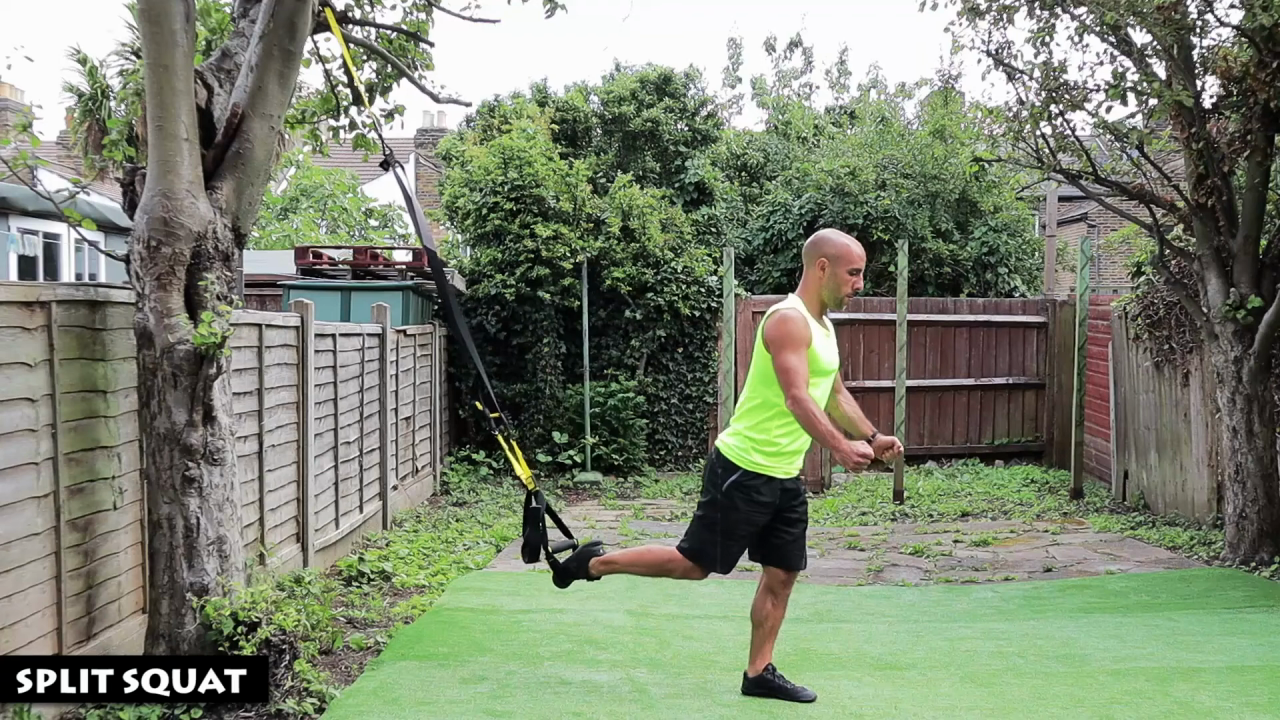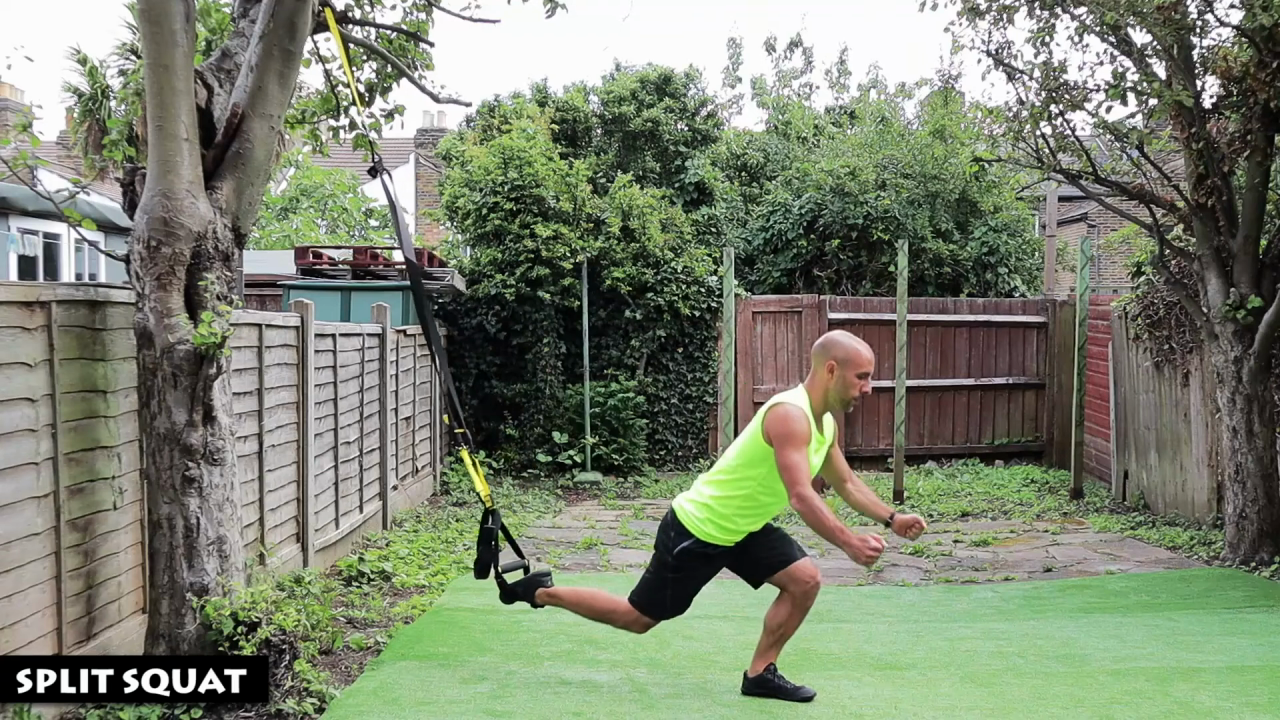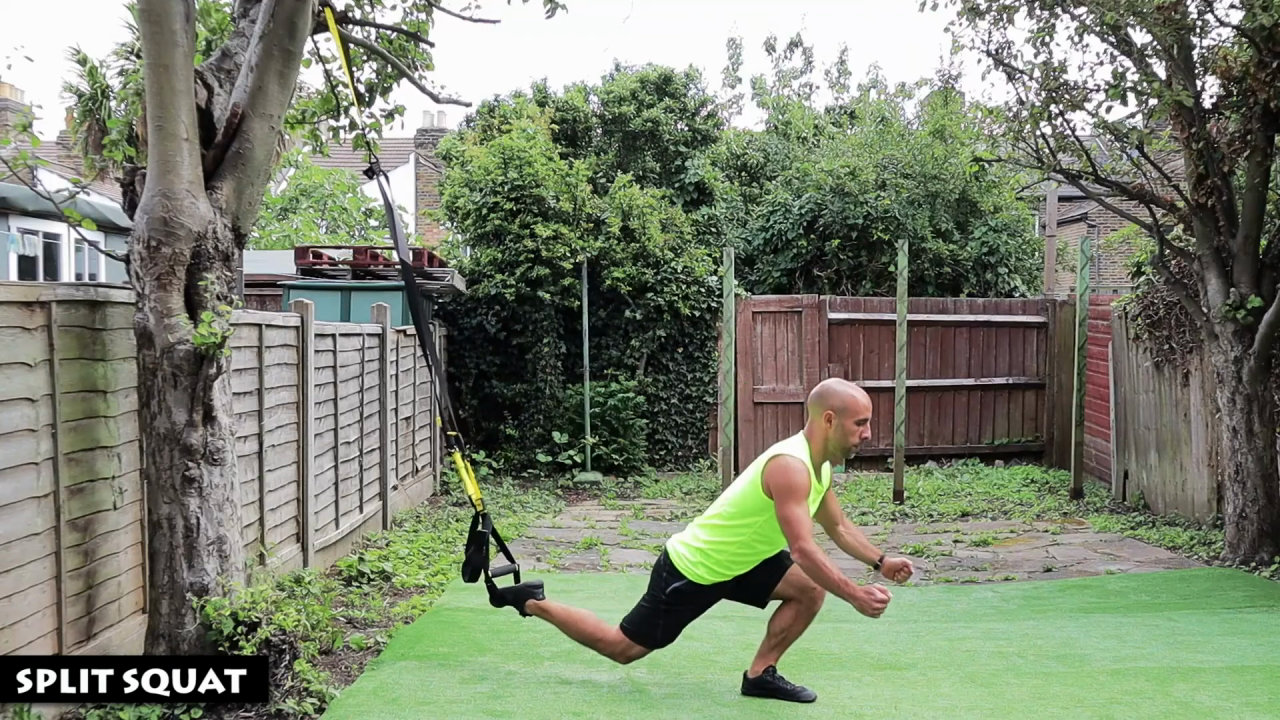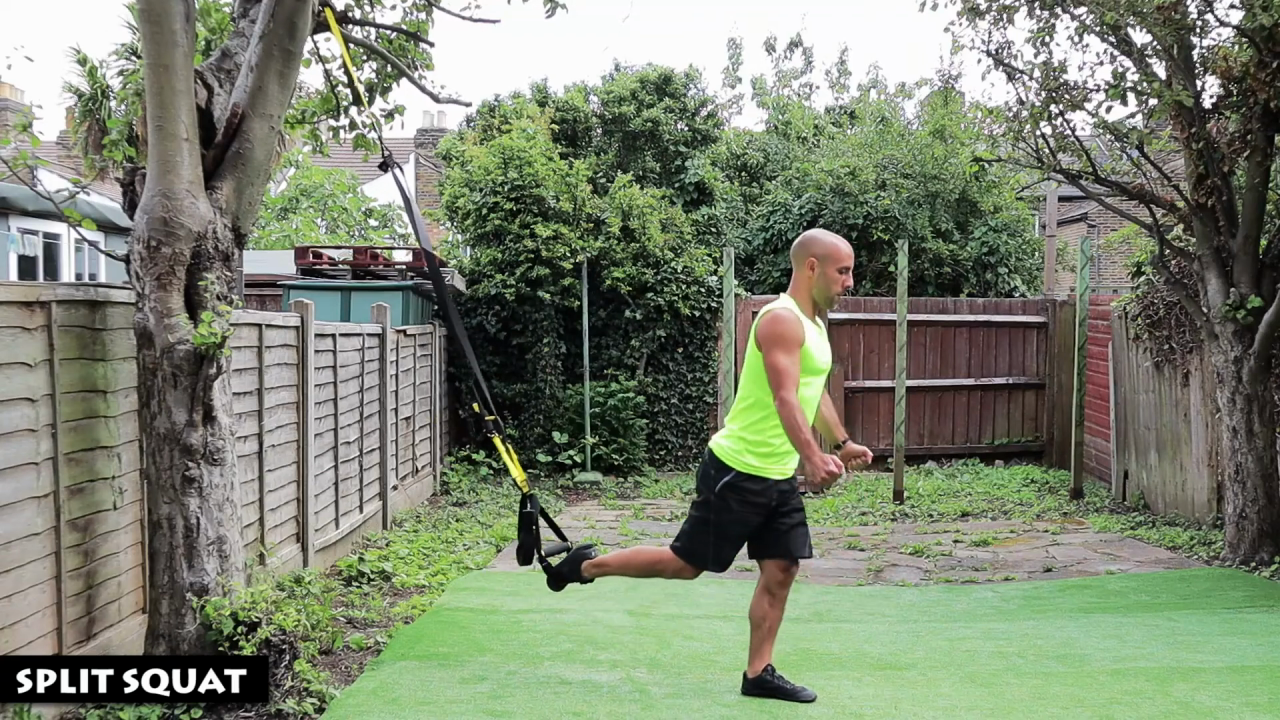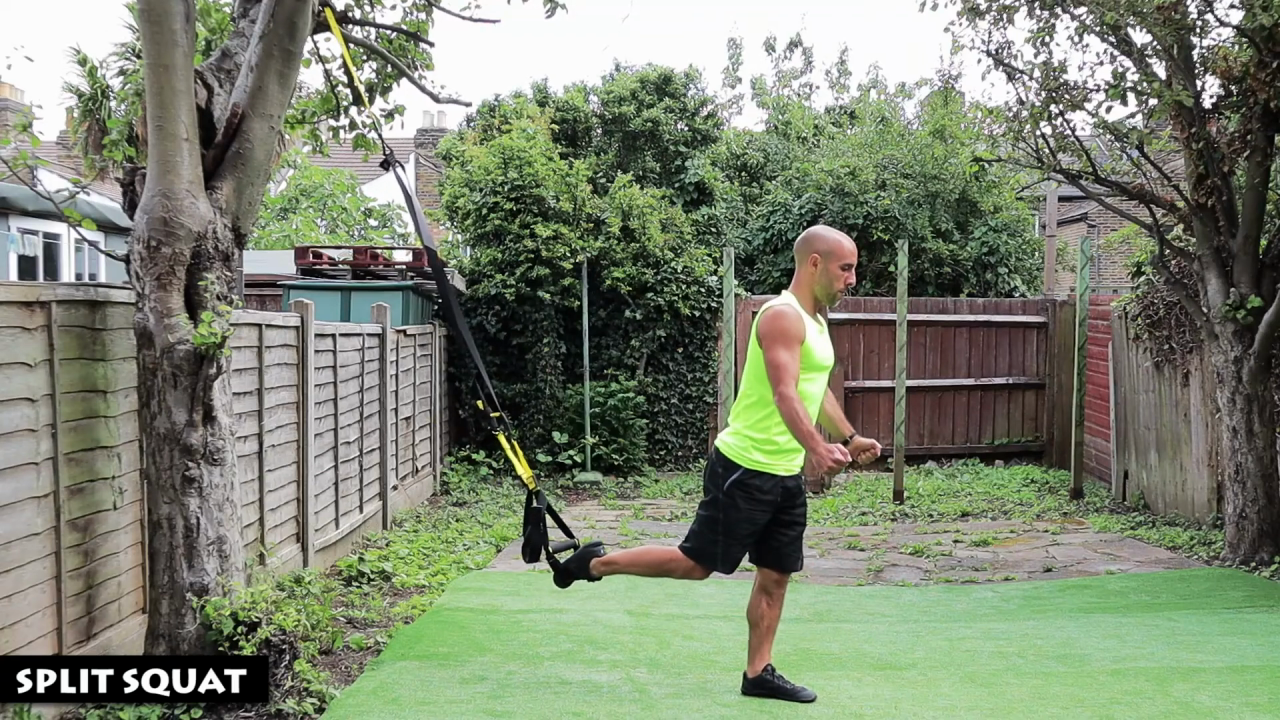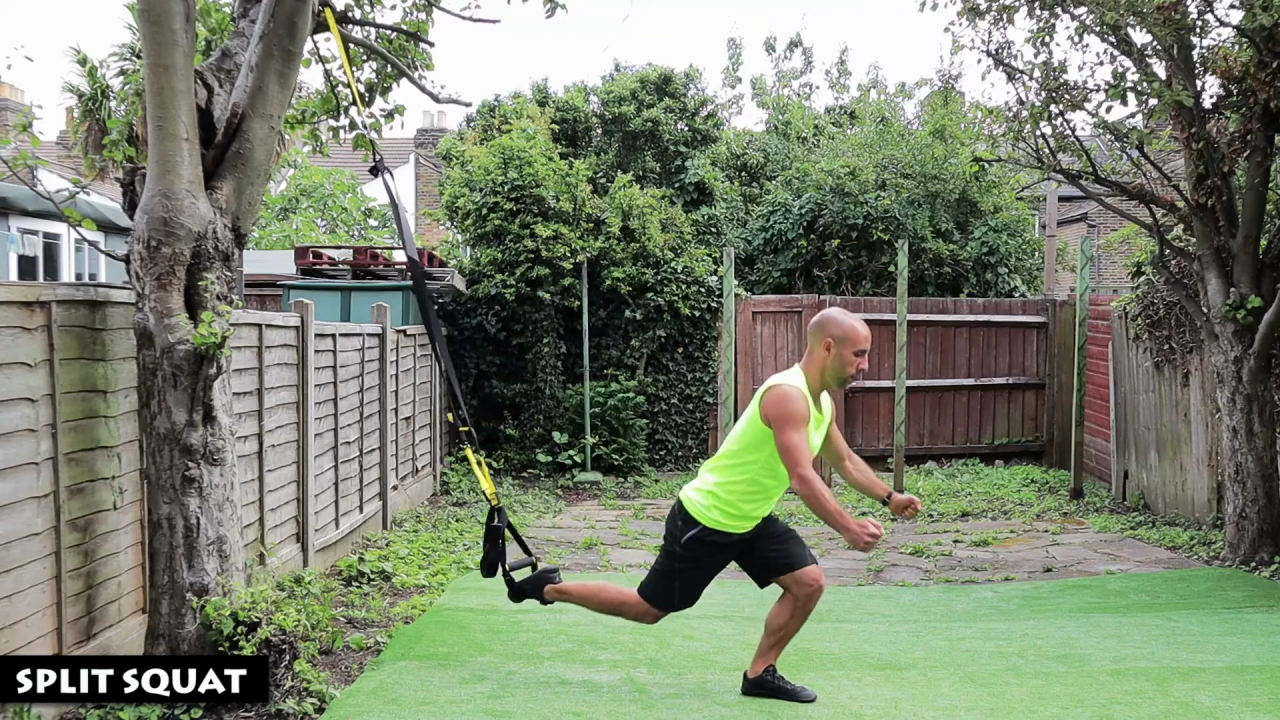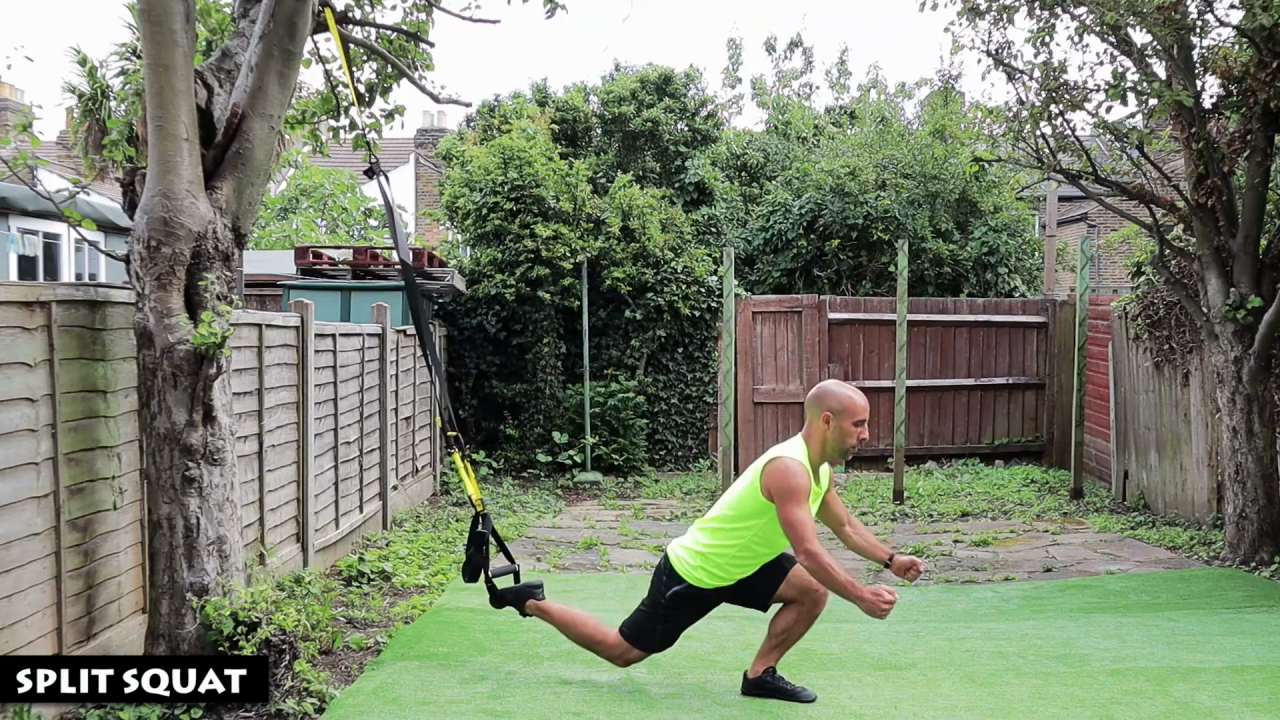
dt=0.7s
person 1, frame 1
left shoulder: (822, 325)
right shoulder: (788, 319)
left elbow: (836, 395)
right elbow: (796, 398)
left wrist: (873, 436)
right wrist: (841, 447)
left hip: (783, 475)
right hip: (743, 470)
left knee: (782, 574)
right knee: (691, 563)
left ankle: (759, 673)
right ankle: (593, 562)
person 1, frame 2
left shoulder: (824, 421)
right shoulder: (790, 414)
left elbow: (846, 482)
right elbow: (800, 496)
left wrist: (891, 518)
right wrist: (850, 543)
left hip: (741, 528)
right hip: (698, 530)
left knee: (806, 580)
right knee: (636, 617)
left ankle: (760, 674)
right ankle: (542, 592)
person 1, frame 3
left shoulder: (819, 464)
right shoulder: (791, 466)
left elbow: (838, 526)
right elbow: (802, 549)
left wrist: (880, 562)
right wrist: (854, 595)
left hip: (735, 560)
right hip: (692, 570)
left knee: (811, 590)
right knee: (625, 647)
left ankle: (760, 675)
right ankle: (533, 602)
person 1, frame 4
left shoulder: (813, 325)
right shoulder: (782, 319)
left elbow: (814, 394)
right elbow: (785, 399)
left wrist: (844, 444)
right wrist: (813, 458)
left hip: (778, 476)
right hip: (736, 471)
left knee: (781, 571)
right knee: (682, 564)
left ankle: (758, 673)
right ankle: (585, 566)
person 1, frame 5
left shoulder: (814, 321)
right shoulder: (782, 316)
left elbow: (820, 391)
right elbow: (785, 394)
left wrist: (851, 438)
right wrist: (818, 448)
left hip: (785, 474)
right hip: (745, 469)
left knee: (776, 576)
right knee: (693, 564)
left ankle: (758, 674)
right ankle: (593, 563)
person 1, frame 6
left shoulder: (821, 400)
right shoulder: (787, 395)
left elbow: (845, 460)
right elbow: (802, 476)
left wrist: (889, 497)
right wrist: (848, 528)
left hip: (749, 519)
right hip: (706, 520)
left knee: (808, 583)
right knee: (647, 608)
left ankle: (760, 674)
right ankle: (549, 587)
person 1, frame 7
left shoulder: (818, 469)
right shoulder: (789, 469)
left elbow: (845, 526)
right elbow: (807, 551)
left wrist: (891, 560)
right wrist: (862, 597)
left hip: (733, 566)
right hip: (693, 574)
left knee: (812, 592)
right knee: (623, 650)
left ankle: (759, 674)
right ankle: (534, 602)
